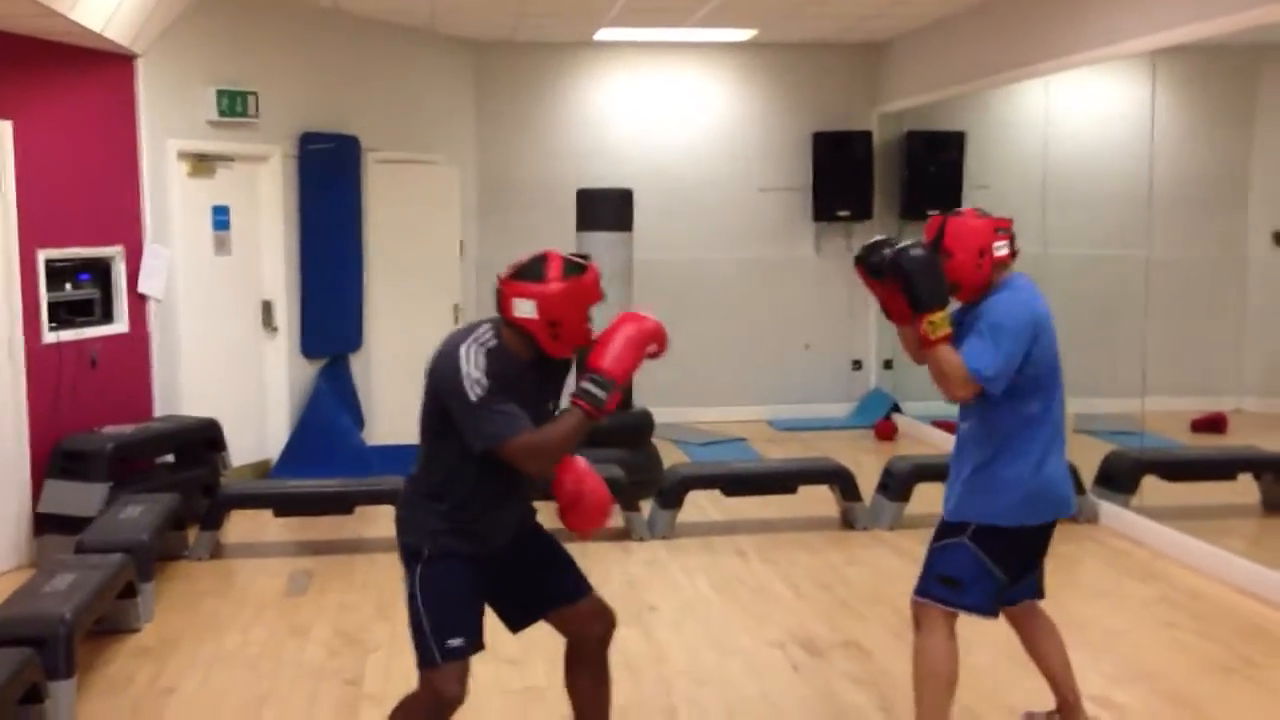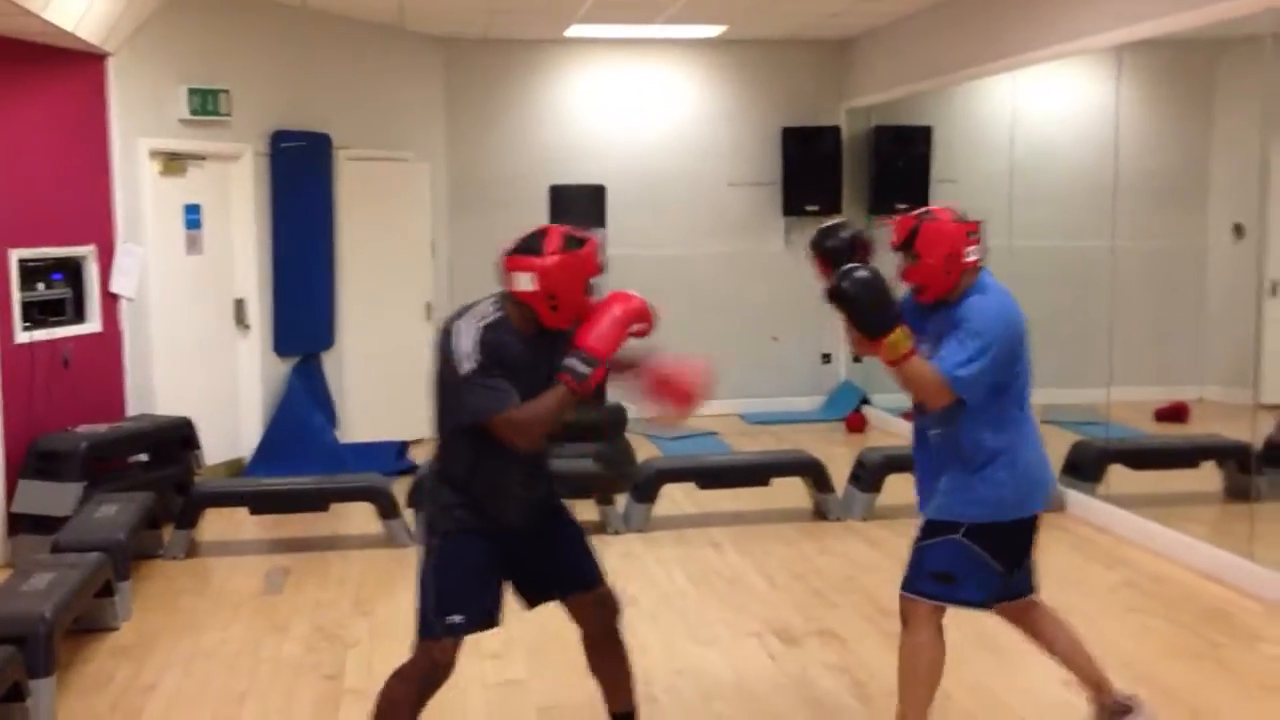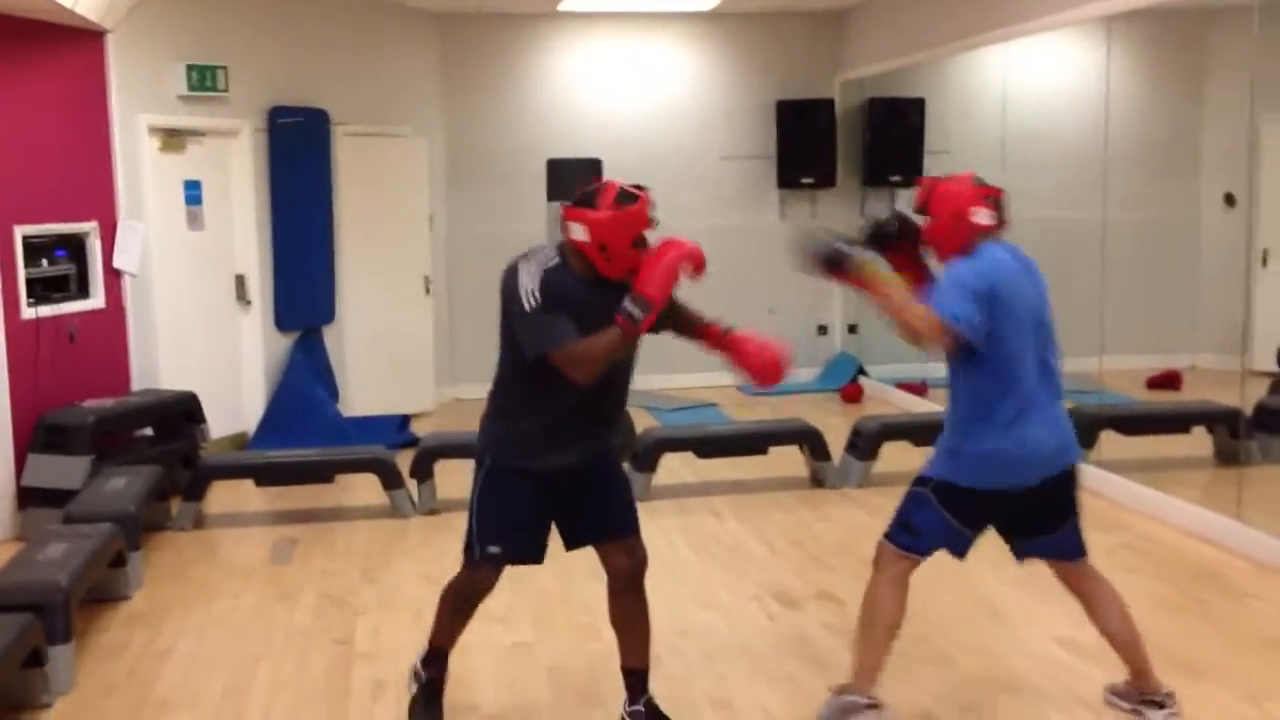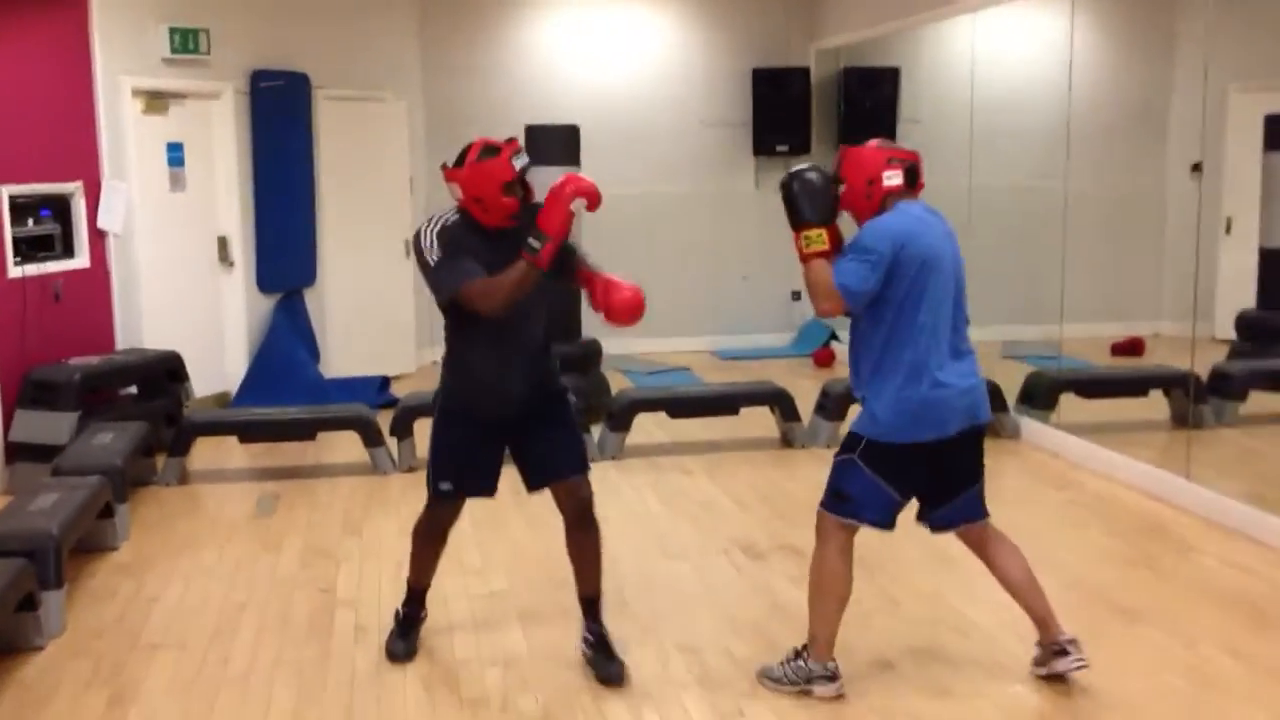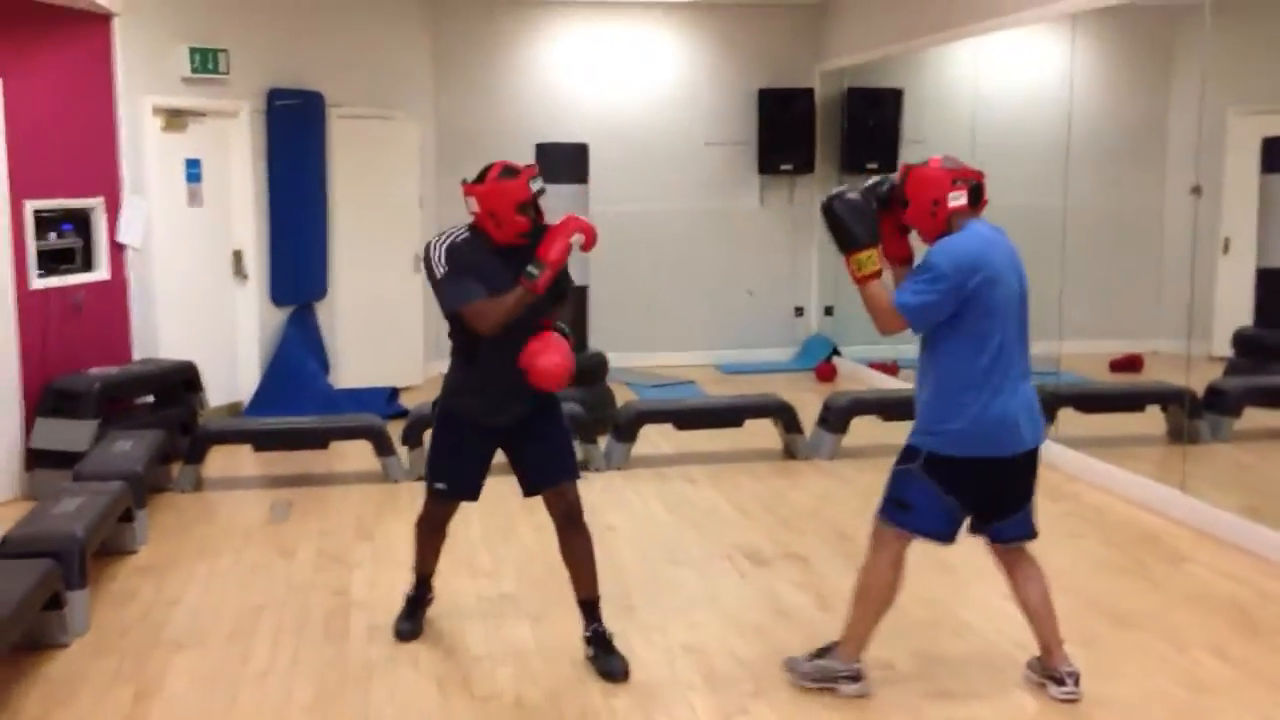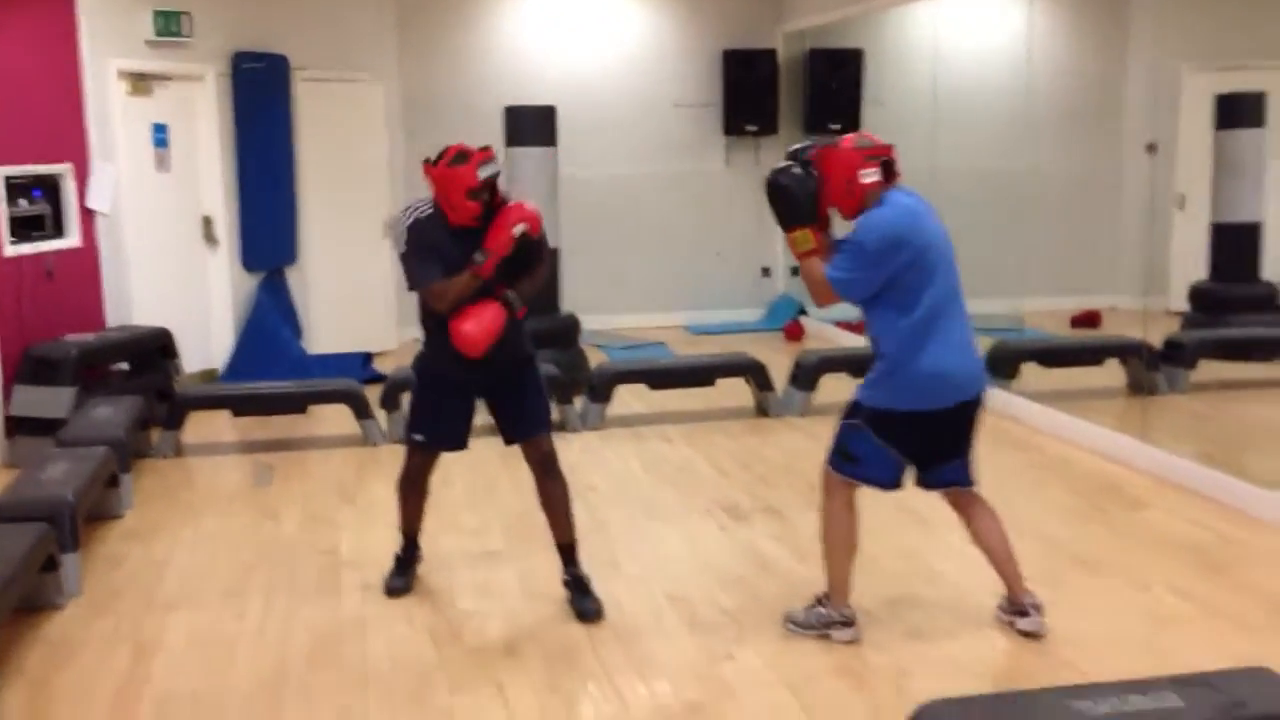
dt=0.4s
person 1, frame 1
left shoulder: (1009, 309)
right shoulder: (996, 300)
left elbow: (960, 387)
right elbow: (926, 353)
left wrist: (927, 311)
right wrist: (897, 298)
left hip: (1000, 491)
right hip: (1028, 486)
left knee: (932, 611)
right knee: (1019, 605)
person 1, frame 2
left shoulder: (989, 314)
right shoulder: (936, 304)
left elbow: (935, 395)
right elbow: (864, 345)
left wrist: (887, 328)
right wrist: (844, 280)
left hip: (986, 490)
right hip: (1003, 485)
left knee: (920, 609)
right knee: (1017, 604)
person 1, frame 3
left shoulder: (980, 272)
right shoulder: (1010, 264)
left elbow: (930, 332)
right elbow: (941, 318)
left wrist: (864, 271)
right wrist: (908, 262)
left hip: (984, 460)
right hip: (1048, 453)
left knee: (892, 561)
right knee: (1076, 570)
person 1, frame 4
left shoulder: (889, 230)
right shoulder: (931, 225)
left elbow: (830, 301)
right elbow: (871, 277)
left wrist: (810, 228)
right wrist: (829, 225)
left hip: (898, 416)
right hip: (959, 408)
left knee: (834, 528)
right knee: (977, 530)
left ankle: (818, 662)
right ankle: (1057, 643)
person 1, frame 5
left shoulder: (959, 255)
right shoulder: (993, 243)
left elbow: (891, 319)
right elbow: (914, 295)
left wrist: (857, 251)
right wrist: (887, 243)
left hip: (956, 432)
right hip: (1014, 427)
left knee: (889, 537)
right knee: (1012, 548)
left ankle: (846, 662)
right ankle: (1057, 666)
person 1, frame 6
left shoulder: (883, 226)
right shoulder: (910, 208)
left elbow: (824, 292)
right elbow: (845, 264)
left wrist: (798, 226)
right wrist: (813, 217)
left hip: (905, 385)
right hip: (959, 379)
left knee: (839, 483)
right knee: (960, 492)
left ankle: (837, 610)
right ankle: (1022, 602)
person 2, frame 1
left shoulder: (550, 352)
right shoulder: (467, 362)
right elbow: (531, 456)
left wrist: (567, 465)
right wrist: (603, 383)
left hip: (510, 528)
right hip: (445, 539)
left knee: (594, 626)
person 2, frame 2
left shoulder: (554, 318)
right shoulder: (471, 337)
right elbow: (524, 431)
left wrist: (635, 368)
right wrist: (588, 360)
left hip: (530, 497)
right hip: (464, 514)
left knee: (601, 612)
right knee: (436, 659)
person 2, frame 3
left shoulder: (631, 270)
right shoulder: (533, 278)
left elbow: (670, 312)
right elbow: (581, 368)
left wrist: (729, 340)
right wrist: (641, 301)
left hip: (589, 451)
right hip: (518, 454)
left knee: (628, 566)
right knee: (482, 574)
right ankle: (430, 672)
person 2, frame 4
left shoulder: (535, 214)
right shoulder: (440, 238)
left elbow: (569, 261)
right elbow: (488, 302)
left wrist: (599, 284)
right wrist: (543, 238)
left hip: (538, 392)
right hip: (470, 401)
left knee: (578, 503)
right knee: (440, 513)
left ankle: (593, 631)
right ankle: (411, 612)
person 2, frame 5
left shoulder: (538, 238)
right shoulder: (450, 252)
right elbow: (485, 322)
left wrist: (552, 333)
right wrist: (541, 267)
left hip: (533, 400)
right hip: (469, 407)
left knee: (568, 509)
right knee: (437, 509)
left ankle: (595, 631)
right ankle: (420, 594)
person 2, frame 6
left shoulder: (510, 214)
right shoulder: (416, 227)
left elbow: (538, 268)
right elbow: (439, 301)
left wrist: (506, 302)
right wrist: (490, 255)
left hip: (508, 357)
right hip: (446, 364)
left knee: (543, 457)
right knee: (416, 465)
left ankle: (573, 574)
right ankle: (408, 553)
